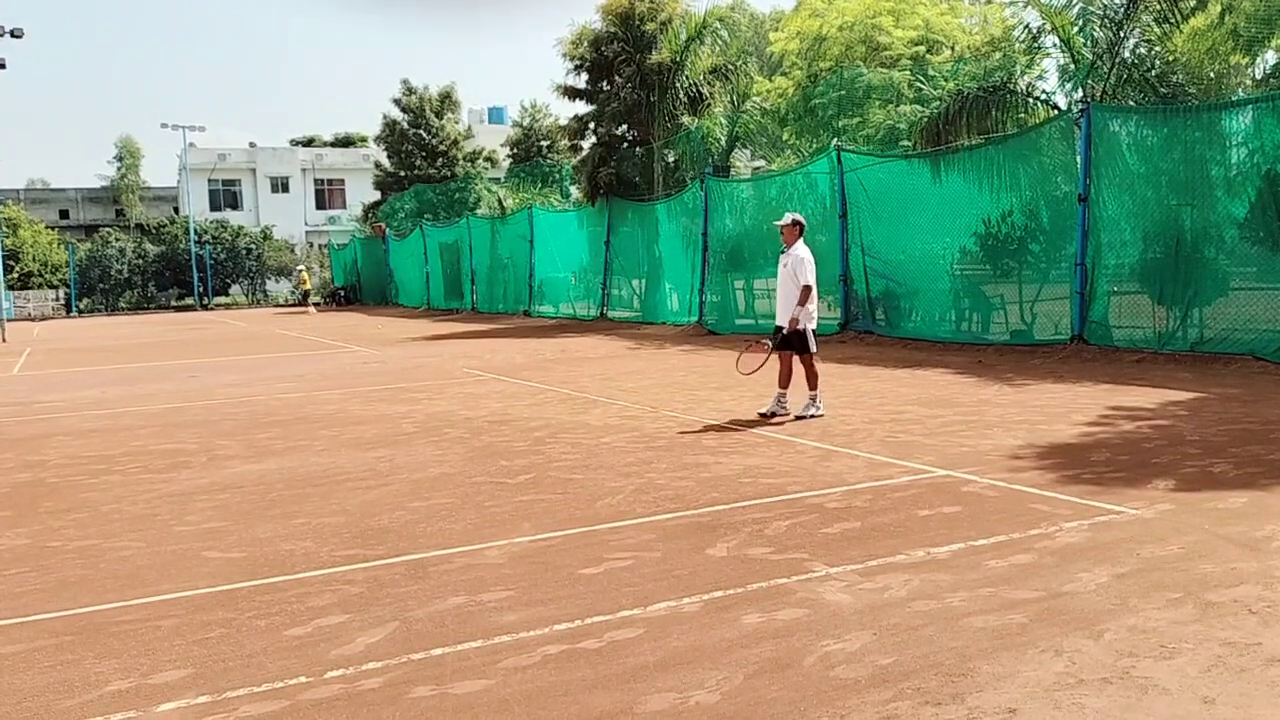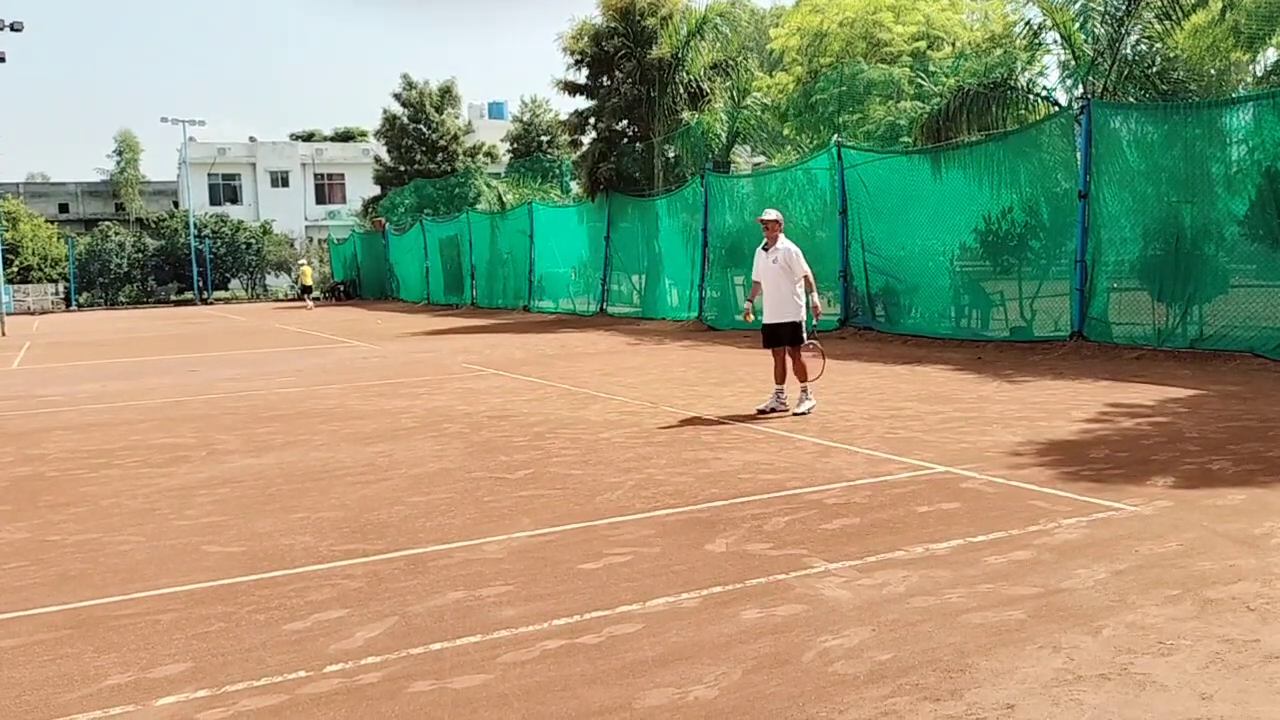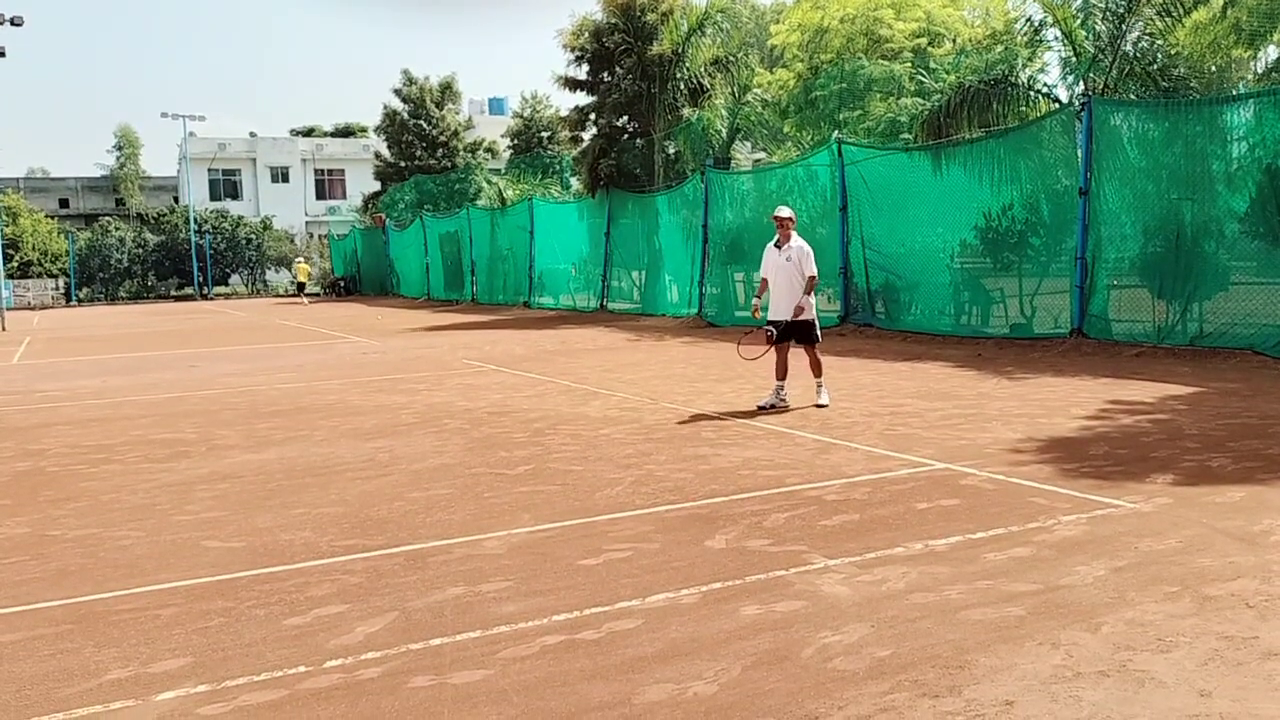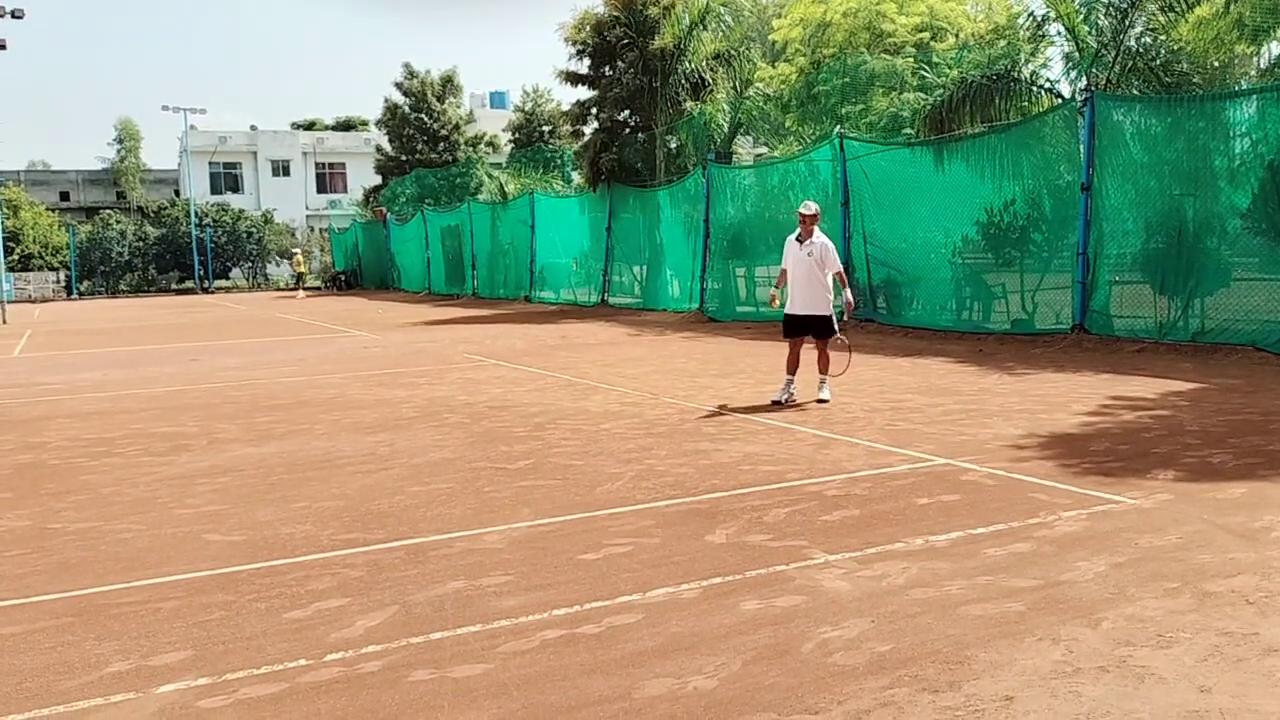
dt=0.5s
person 1, frame 1
left shoulder: (801, 256)
right shoulder: (787, 254)
left elbow: (807, 287)
left wrist: (796, 313)
left hip: (799, 321)
right hip: (785, 320)
left knee: (806, 360)
right knee: (784, 360)
left ankle: (815, 404)
right ankle: (781, 403)
person 1, frame 2
left shoulder: (789, 249)
right shoulder: (760, 252)
left elbow: (806, 275)
right elbow: (757, 281)
left wrist: (814, 298)
right wrist: (749, 303)
left hip: (791, 314)
right hip: (771, 315)
left knee: (795, 354)
right knee: (778, 355)
left ankle: (806, 396)
right ankle: (780, 398)
person 1, frame 3
left shoulder: (802, 248)
right shoulder: (770, 249)
left elbow: (812, 277)
right elbow: (765, 278)
left wrist: (803, 301)
right wrist: (757, 299)
left hip: (802, 312)
right hip: (777, 313)
left knee: (811, 351)
right knee: (780, 352)
left ankle: (821, 389)
right ankle: (780, 395)
person 1, frame 4
left shoulder: (824, 244)
right shoulder: (791, 241)
left elbow: (839, 271)
left wrist: (847, 293)
right wrist: (775, 289)
left hip: (820, 307)
right hip: (795, 307)
left knee: (821, 346)
right knee: (794, 346)
left ankle: (824, 386)
right ankle: (789, 388)
